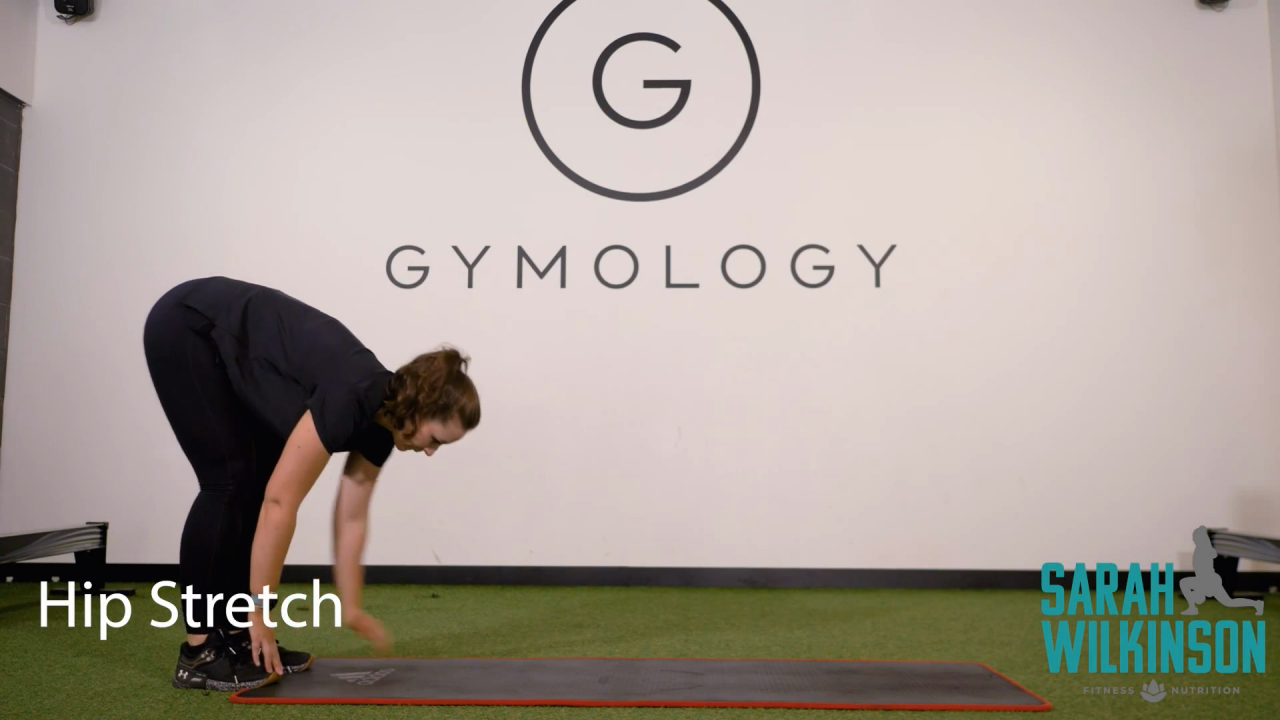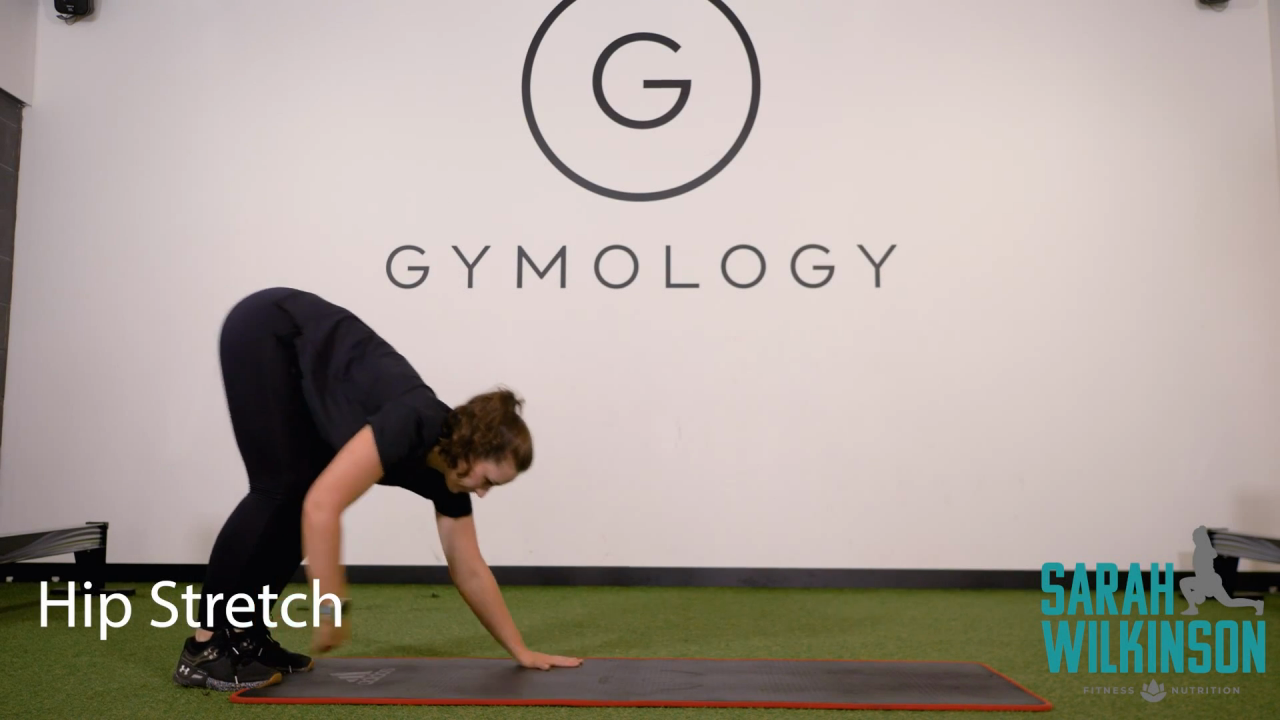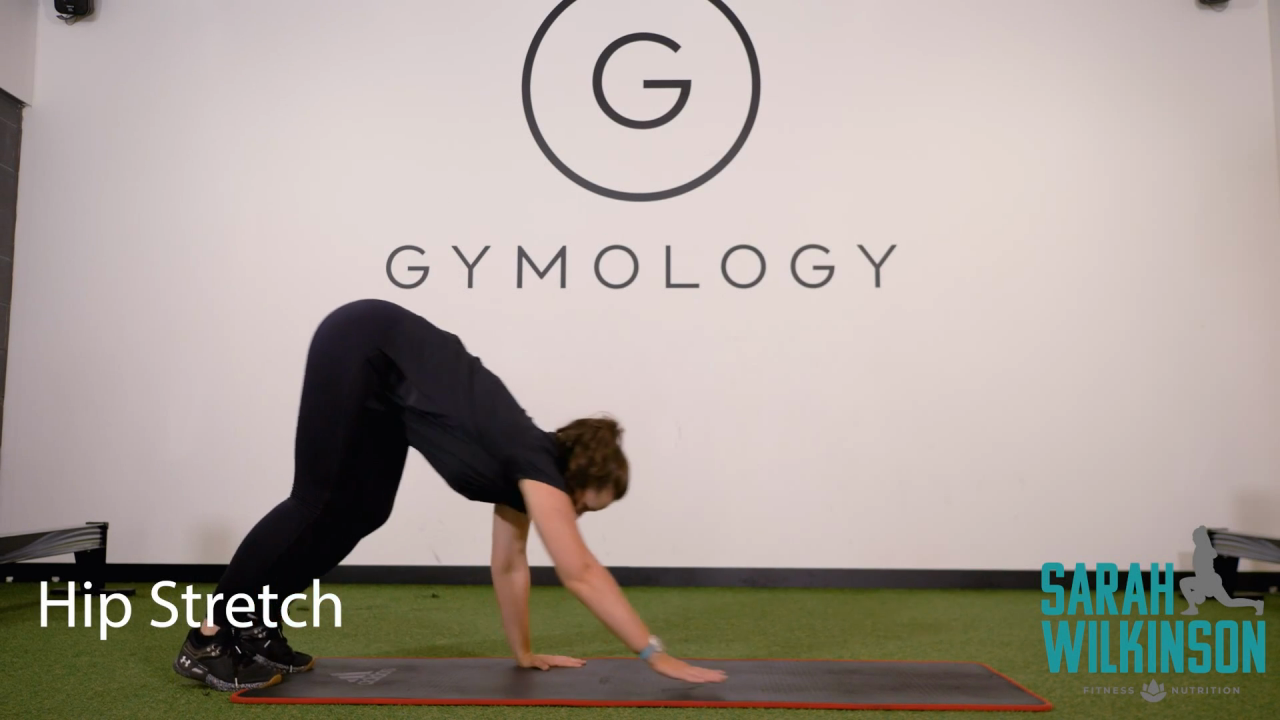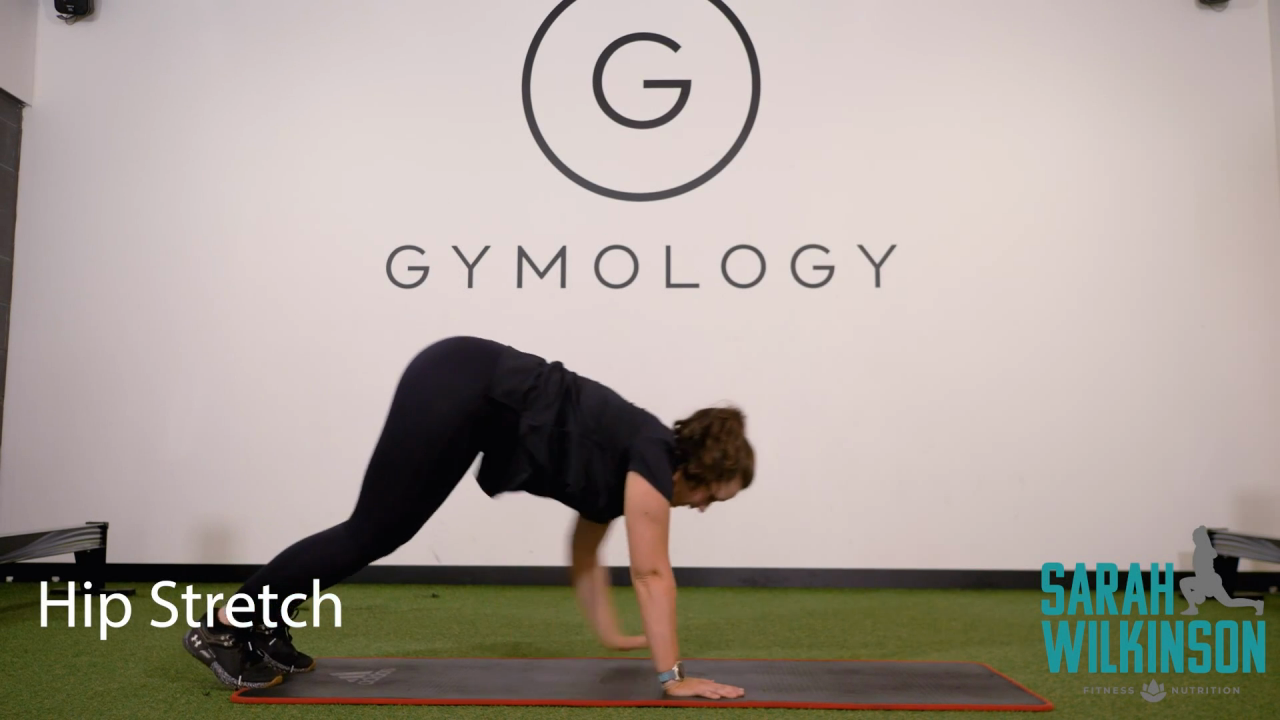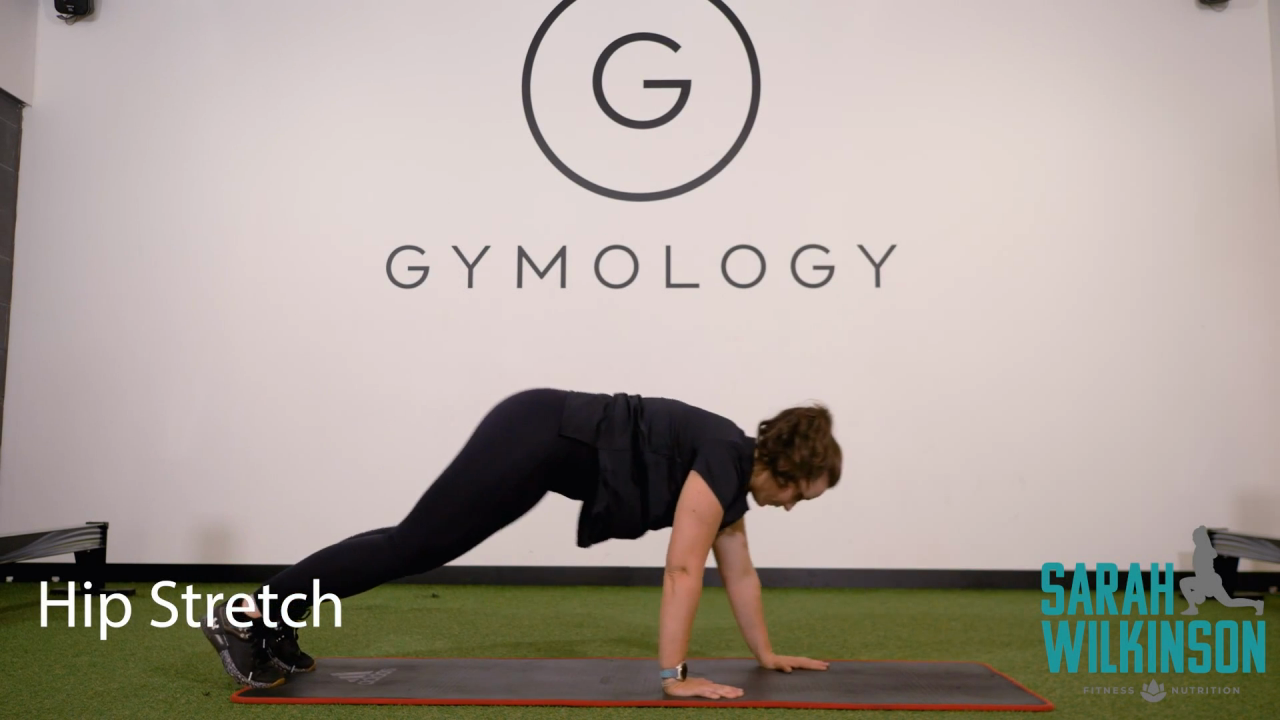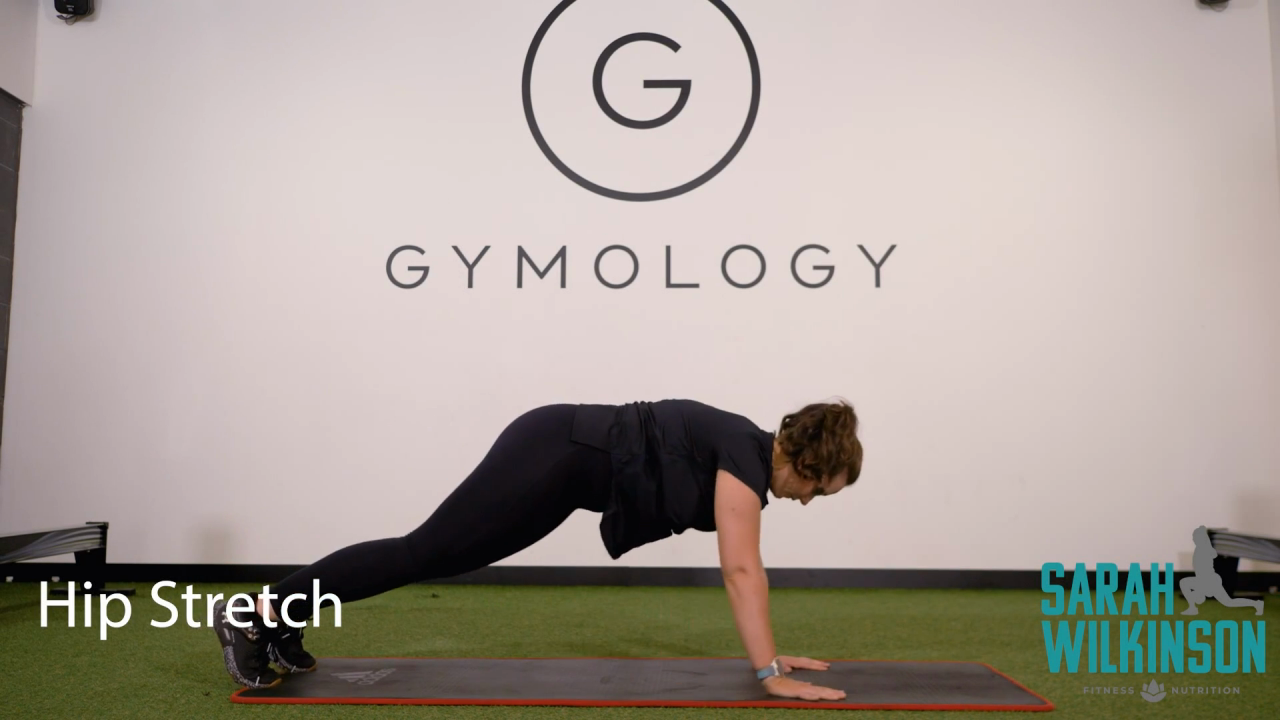
dt=0.4s
person 1, frame 1
left shoulder: (382, 422)
right shoulder: (351, 398)
left elbow: (352, 516)
right elbow: (280, 503)
left wrist: (351, 608)
right wrist: (260, 610)
left hip: (228, 351)
right hip: (186, 326)
left knee: (262, 480)
right knee: (231, 480)
left ankle: (235, 634)
right ankle: (200, 649)
person 1, frame 2
left shoulder: (444, 463)
right shoulder: (412, 427)
left elbow: (470, 570)
right elbow: (321, 507)
left wrist: (521, 651)
right wrist: (334, 608)
left hip: (295, 357)
right hip: (268, 333)
left knee: (296, 490)
right knee: (279, 489)
left ankle: (244, 634)
right ankle: (204, 646)
person 1, frame 3
left shoulder: (523, 470)
right shoulder: (537, 463)
left elbow: (507, 565)
right elbow: (580, 572)
left wrist: (524, 651)
right wrist: (656, 654)
left hip: (387, 368)
right hip: (359, 345)
left knee: (365, 510)
right knee: (320, 501)
left ankle: (256, 628)
right ankle: (208, 639)
person 1, frame 4
left shoulder: (629, 473)
right shoulder: (655, 457)
left elbow: (584, 553)
right elbow: (651, 573)
left wrist: (609, 631)
right wrist: (673, 677)
left hip: (472, 398)
right hip: (457, 386)
left knee: (387, 531)
right knee: (374, 528)
left ankle: (263, 627)
right ankle: (221, 627)
person 1, frame 5
left shoulder: (733, 478)
right shoulder: (725, 458)
left elbow: (739, 573)
right elbow: (682, 572)
left wrist: (768, 655)
right wrist: (673, 675)
left hip: (547, 444)
right hip: (540, 436)
left knee: (417, 543)
right knee: (415, 546)
left ankle: (274, 622)
right ankle: (243, 617)
person 1, frame 6
left shoulder: (752, 475)
right shoulder: (746, 455)
left elbow: (749, 569)
right elbow: (738, 572)
left wrist: (772, 656)
right wrist: (771, 674)
left hip: (564, 474)
right hip: (553, 454)
left knee: (436, 560)
right knee: (423, 553)
left ankle: (284, 619)
right ankle: (256, 614)
